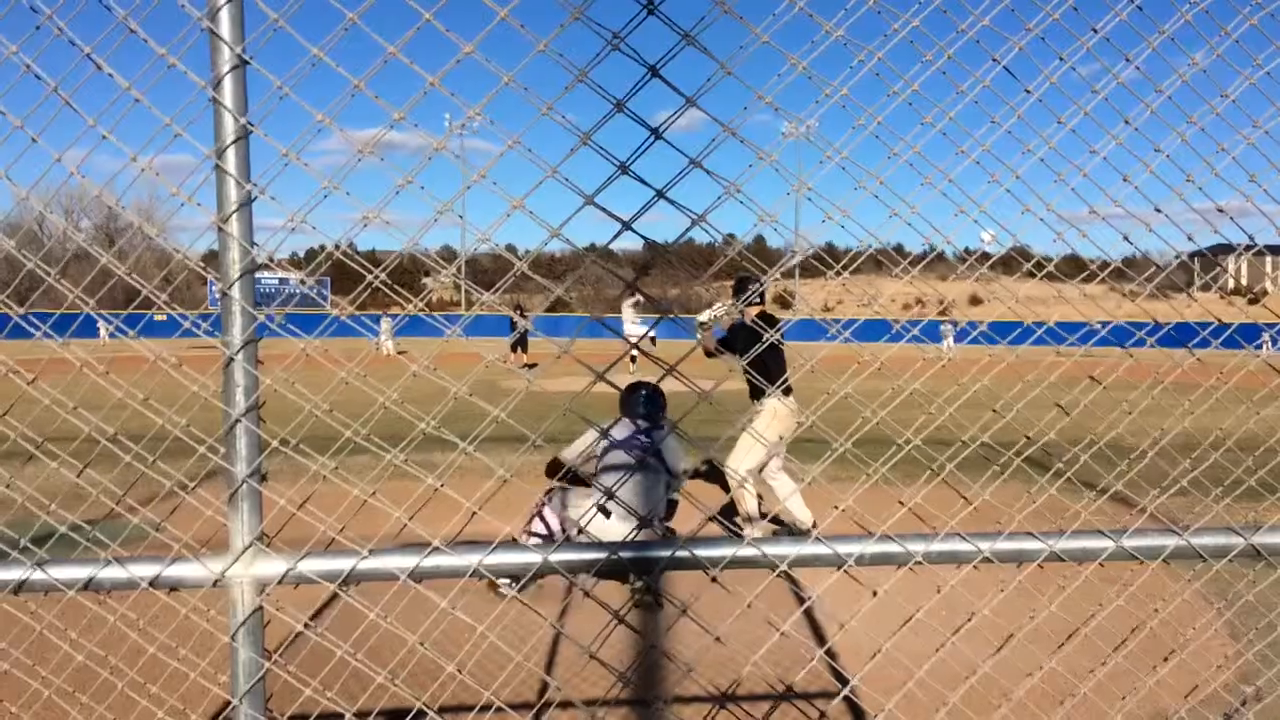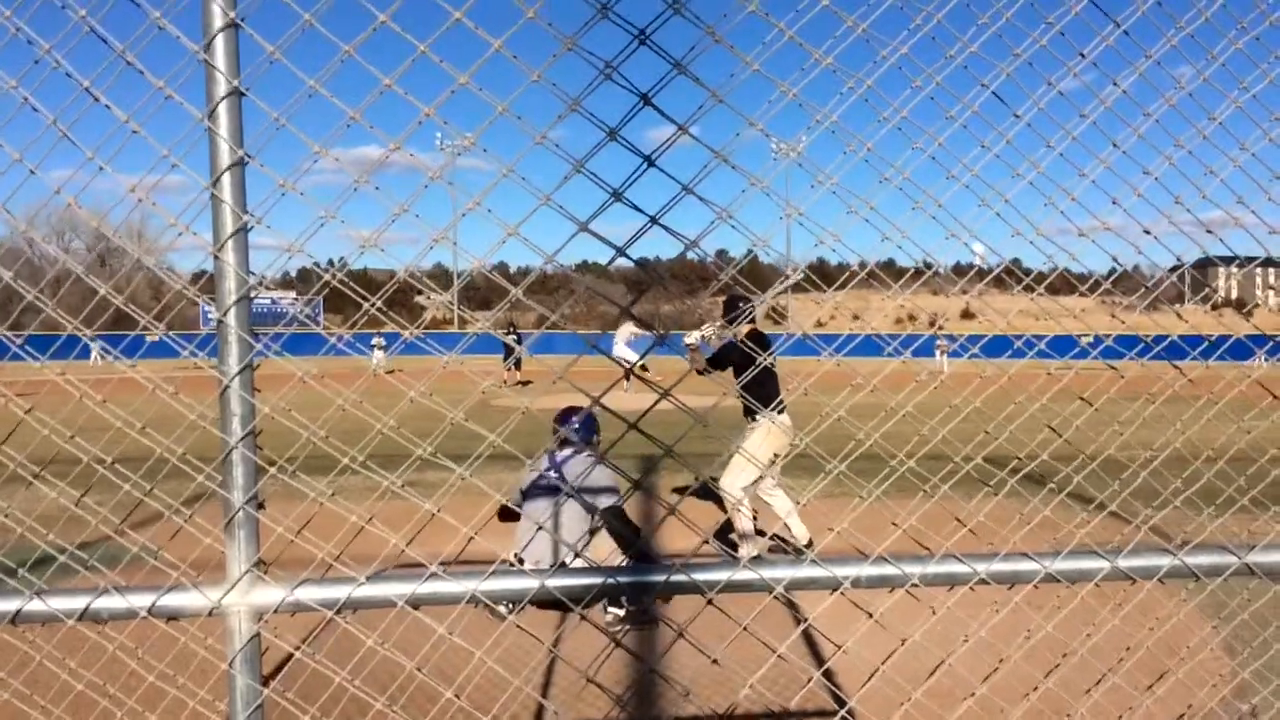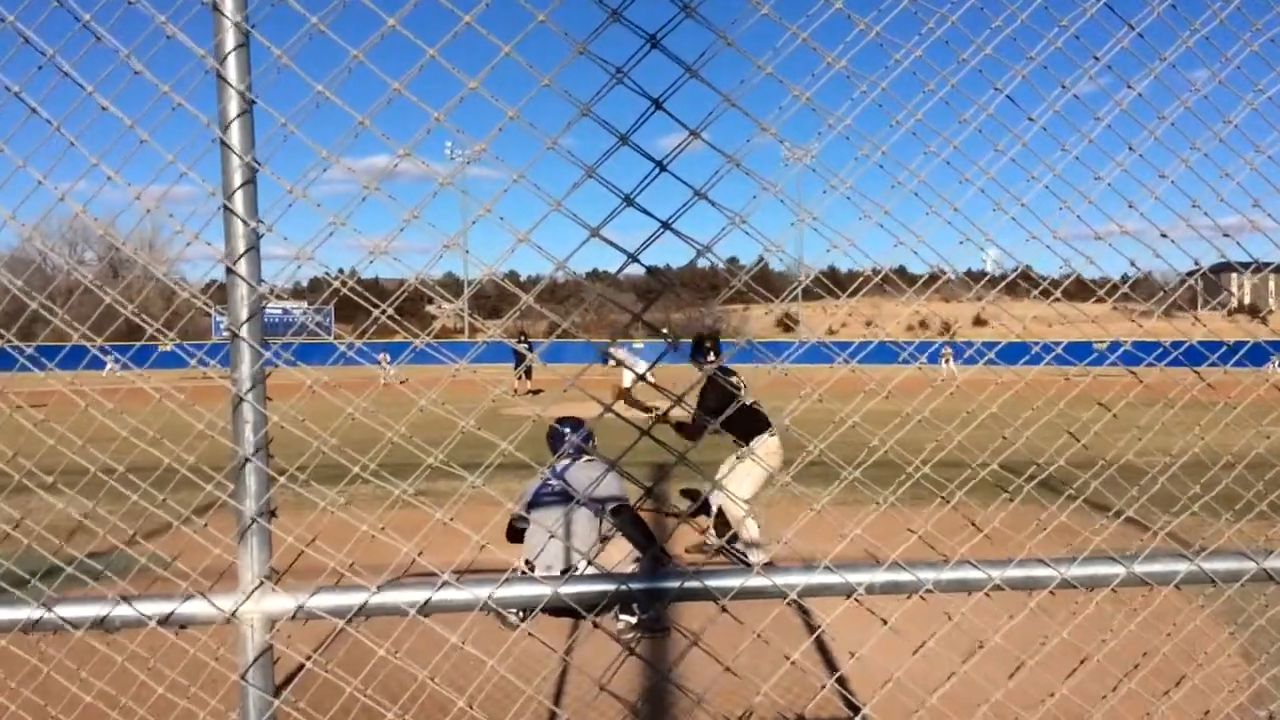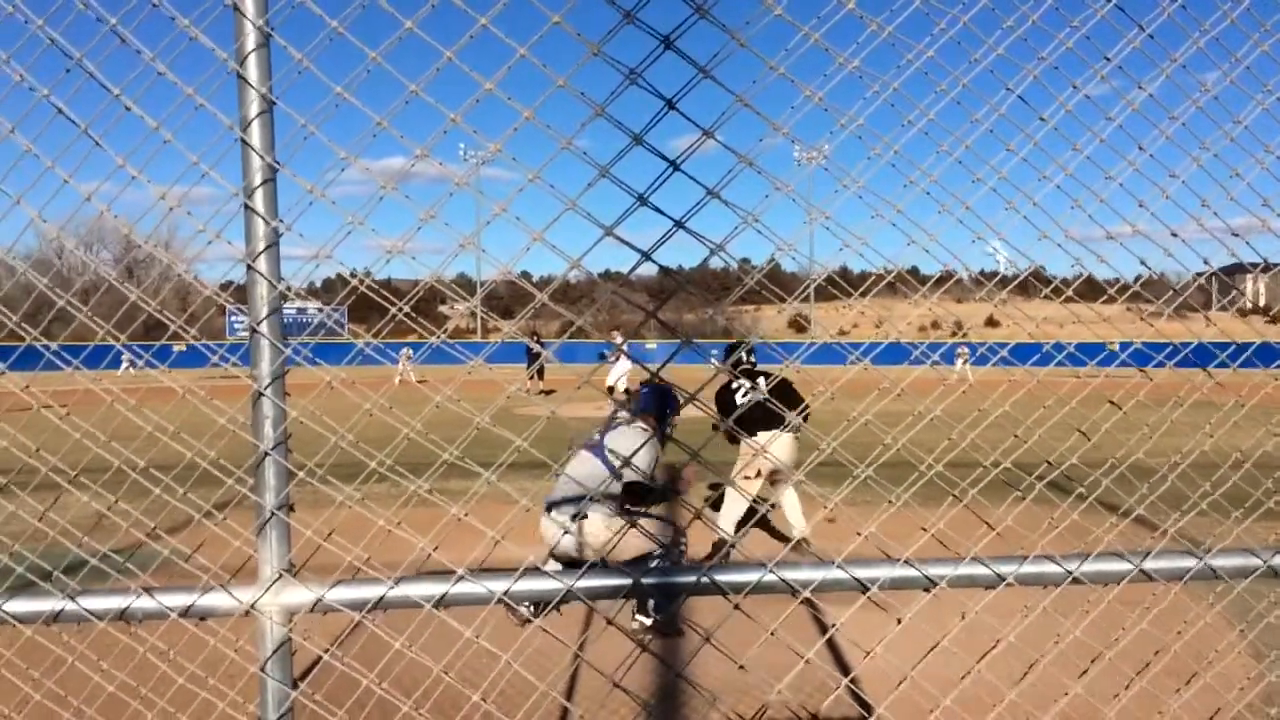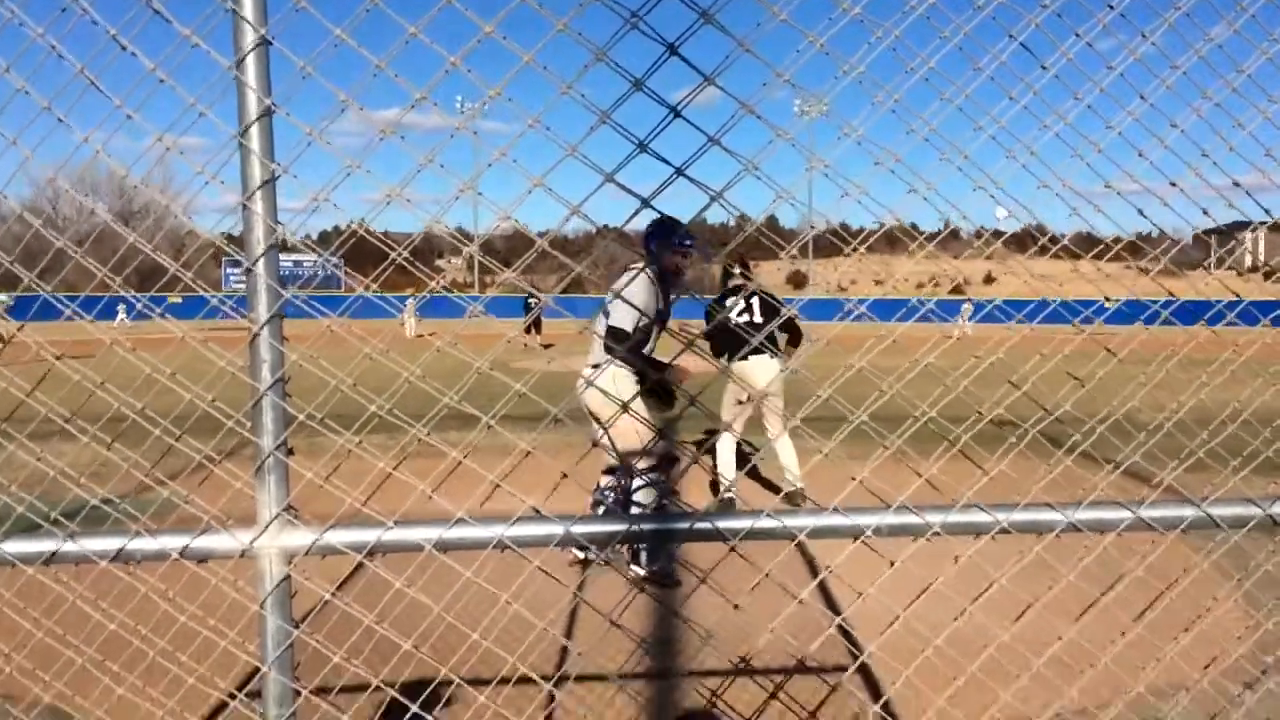
dt=0.7s
person 1, frame 1
left shoulder: (603, 431)
right shoulder: (673, 447)
left elbow: (553, 470)
right elbow: (668, 510)
left hip: (593, 529)
right hip: (639, 540)
left knee: (552, 502)
right knee: (659, 526)
left ankle: (514, 578)
person 1, frame 2
left shoulder: (538, 468)
right shoulder: (599, 469)
left elbow: (505, 513)
right elbow: (618, 522)
right wrist: (650, 565)
right knee: (627, 536)
left ankle: (508, 599)
right ankle: (619, 609)
person 1, frame 3
left shoulder: (539, 480)
right shoulder: (598, 471)
left elbow: (513, 533)
right elbow: (624, 518)
right wrist: (664, 557)
right knee: (641, 543)
left ankle: (518, 607)
right ankle: (633, 616)
person 1, frame 4
left shoulder: (612, 430)
right shoulder: (645, 437)
right elbow: (633, 494)
right wrist: (674, 486)
left hip: (555, 526)
right hip: (585, 524)
right knee: (670, 535)
left ankle: (531, 602)
right ankle: (652, 616)
person 1, frame 5
left shoulder: (653, 284)
right shoulder: (640, 281)
right elbow: (615, 343)
left wrist: (656, 375)
right wrist: (664, 370)
left hip: (610, 382)
right hip: (612, 382)
left knee: (621, 466)
right knee: (652, 465)
left ankle: (591, 544)
right ankle: (645, 560)
person 2, frame 1
left shoulder: (768, 323)
right shoulder: (746, 329)
left elbow: (740, 339)
right elbow: (713, 350)
left wrist: (726, 321)
right wrist: (705, 328)
left hip: (776, 408)
right hip: (768, 408)
left knee: (737, 466)
right knee: (771, 469)
left ankle: (754, 533)
right ankle: (805, 523)
person 2, frame 2
left shoulder: (756, 340)
right shoulder: (743, 345)
left elbow: (714, 363)
right elbow: (705, 367)
left wrist: (703, 341)
right wrist: (694, 348)
left hip: (770, 425)
right hip: (765, 424)
left knee: (731, 484)
right knee: (767, 485)
left ankle: (749, 550)
right ankle: (802, 540)
person 2, frame 3
left shoulder: (713, 386)
right shoulder: (727, 375)
left elbow: (694, 433)
left wrist: (672, 422)
left hip: (762, 448)
right hip: (751, 445)
left knee: (730, 499)
right knee: (718, 486)
left ankle: (758, 558)
right ankle: (715, 540)
person 2, frame 4
left shoulder: (724, 392)
right shoulder: (773, 379)
left elbow: (731, 433)
right elbow: (802, 410)
left hip: (755, 445)
right hip: (785, 444)
left knee: (733, 502)
right knee: (783, 485)
left ankle: (724, 542)
right ankle: (800, 538)
person 2, frame 5
left shoulder: (717, 305)
right shoulder: (768, 298)
left elbow: (718, 351)
right elbow: (795, 334)
left wrist: (711, 337)
left hip: (742, 369)
right hip: (772, 368)
left knee: (727, 435)
right knee: (779, 431)
left ankle: (727, 495)
right ankle: (795, 488)
